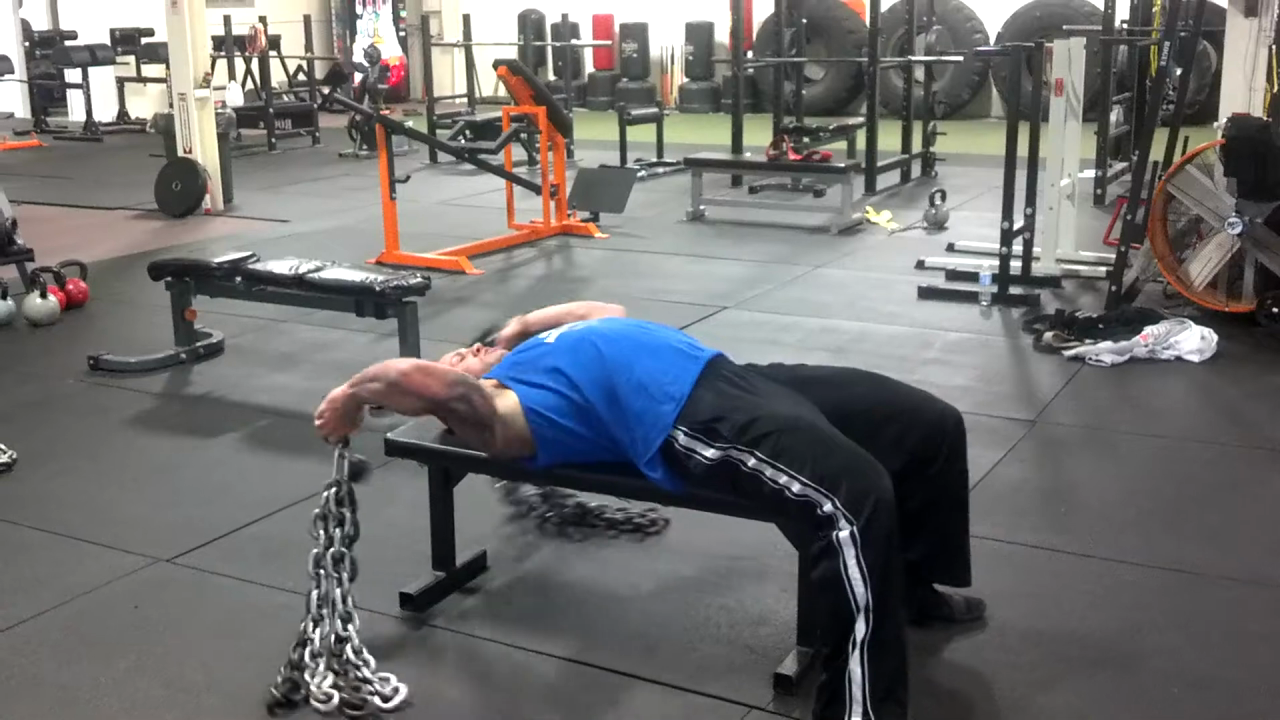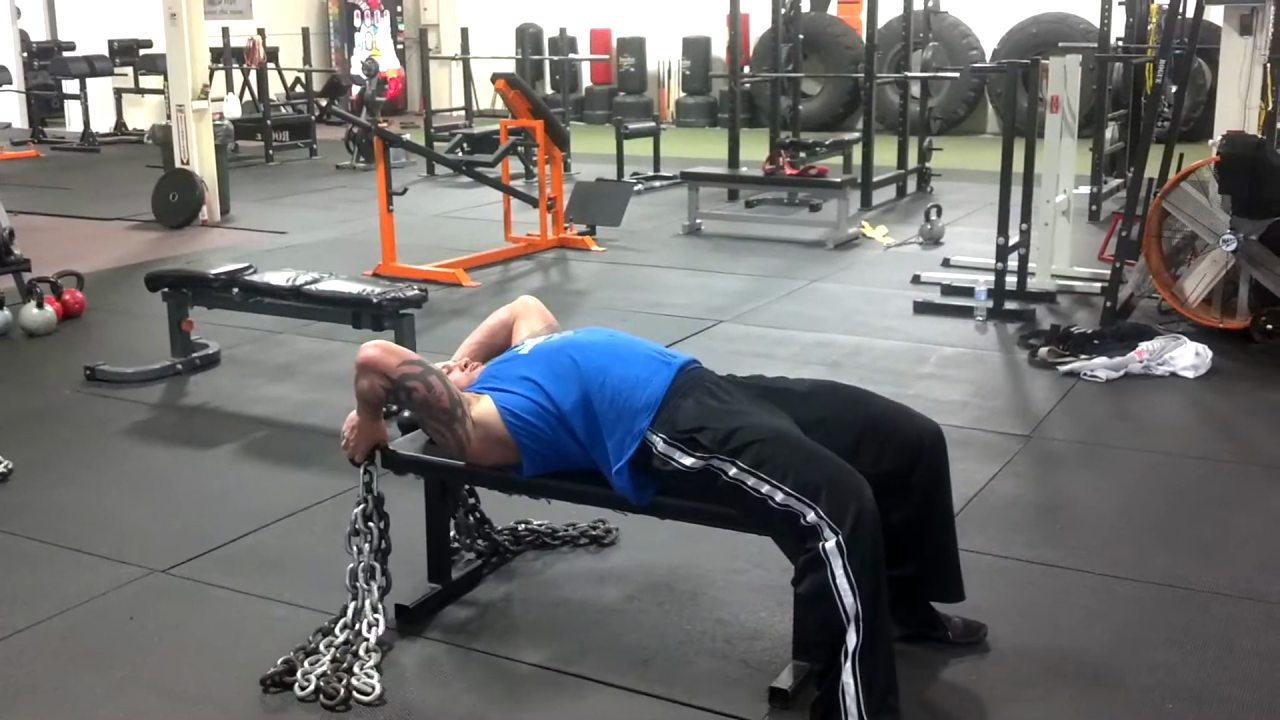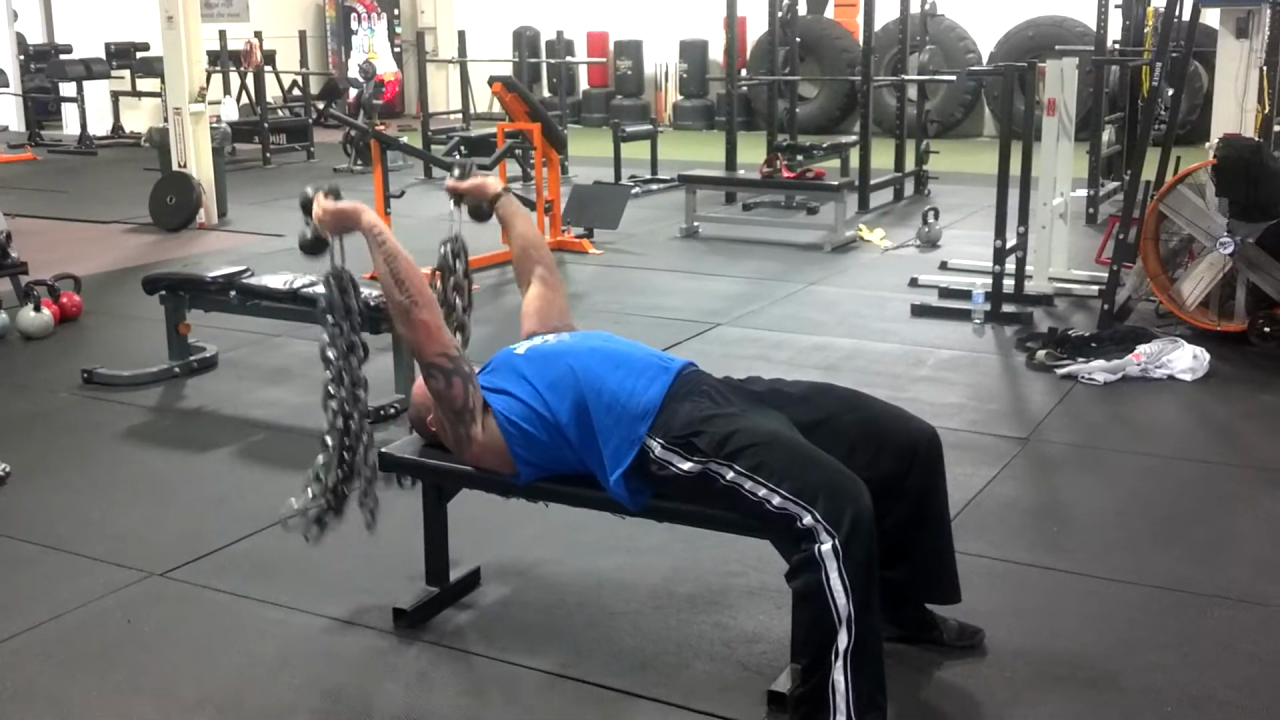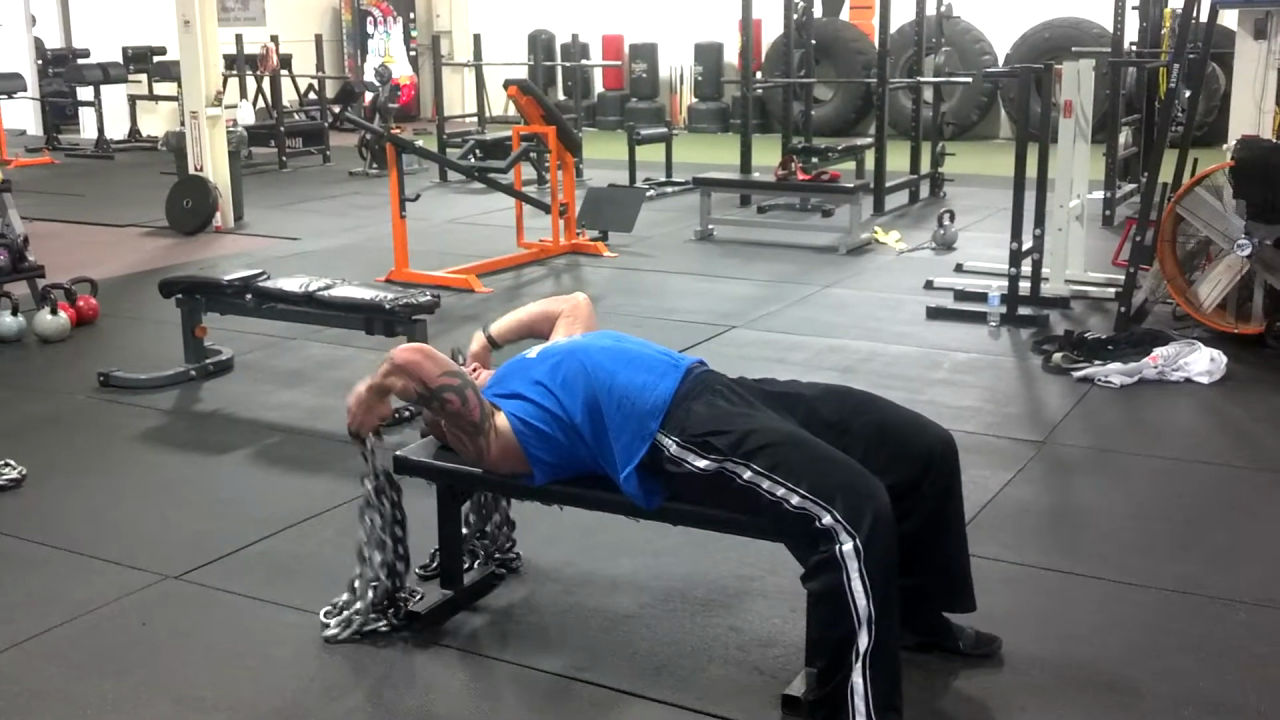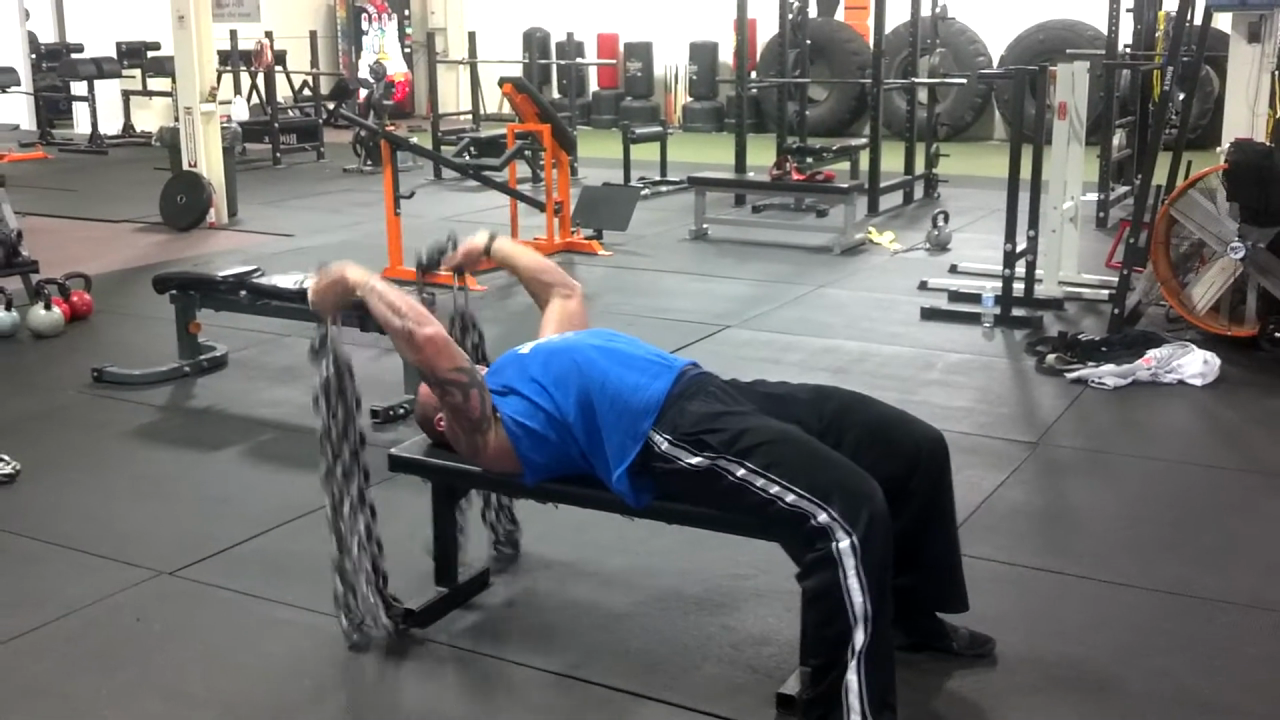
dt=1s
person 1, frame 1
left shoulder: (534, 358)
right shoulder: (495, 412)
left elbow: (612, 313)
right elbow: (419, 379)
left wrist: (525, 325)
right wrist: (349, 396)
left hip: (733, 377)
right hip: (695, 421)
left knee: (931, 427)
right knee: (856, 498)
left ankle: (910, 588)
person 1, frame 2
left shoulder: (519, 369)
right shoulder: (479, 424)
left elbow: (525, 305)
right elbow: (378, 357)
left wrist: (458, 354)
right wrist: (368, 418)
left hip: (709, 386)
right hip: (673, 429)
left knee: (913, 441)
right knee: (840, 508)
left ankle: (905, 605)
person 1, frame 3
left shoulder: (524, 362)
right shoulder: (480, 431)
left elbow: (541, 276)
right elbow: (422, 325)
left wrist: (501, 196)
right wrist: (365, 222)
left hip: (707, 391)
right hip: (667, 436)
left knee: (908, 444)
right knee: (834, 511)
left ankle: (897, 606)
person 1, frame 4
left shoulder: (538, 376)
right shoulder: (491, 433)
left elbow: (574, 303)
right elbow: (414, 360)
left wrist: (487, 335)
right wrist: (374, 390)
right hip: (678, 432)
left knee: (925, 450)
right knee: (854, 514)
left ankle: (915, 614)
person 1, frame 5
left shoulder: (532, 368)
right shoulder: (485, 433)
left elbow: (563, 289)
right elbow: (427, 340)
left wrist: (490, 244)
right wrist: (353, 279)
left hip: (711, 393)
right hip: (669, 434)
left knee: (916, 449)
right knee: (847, 513)
left ankle: (911, 614)
